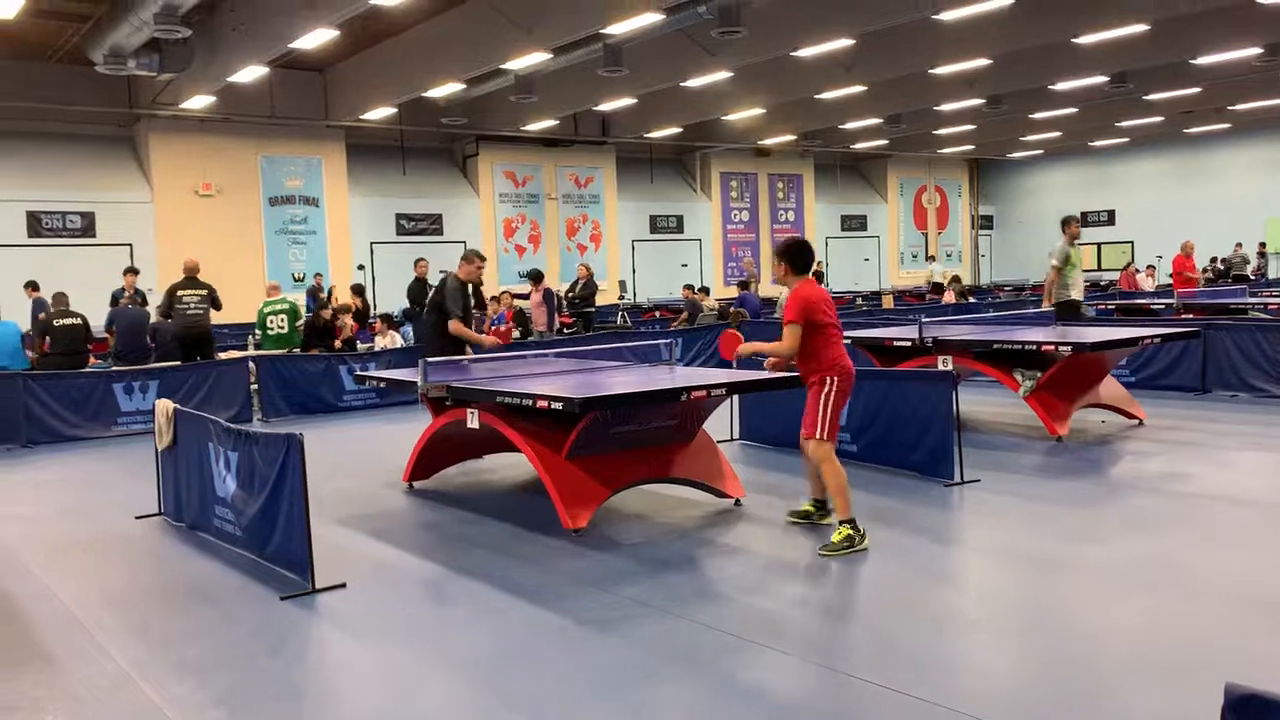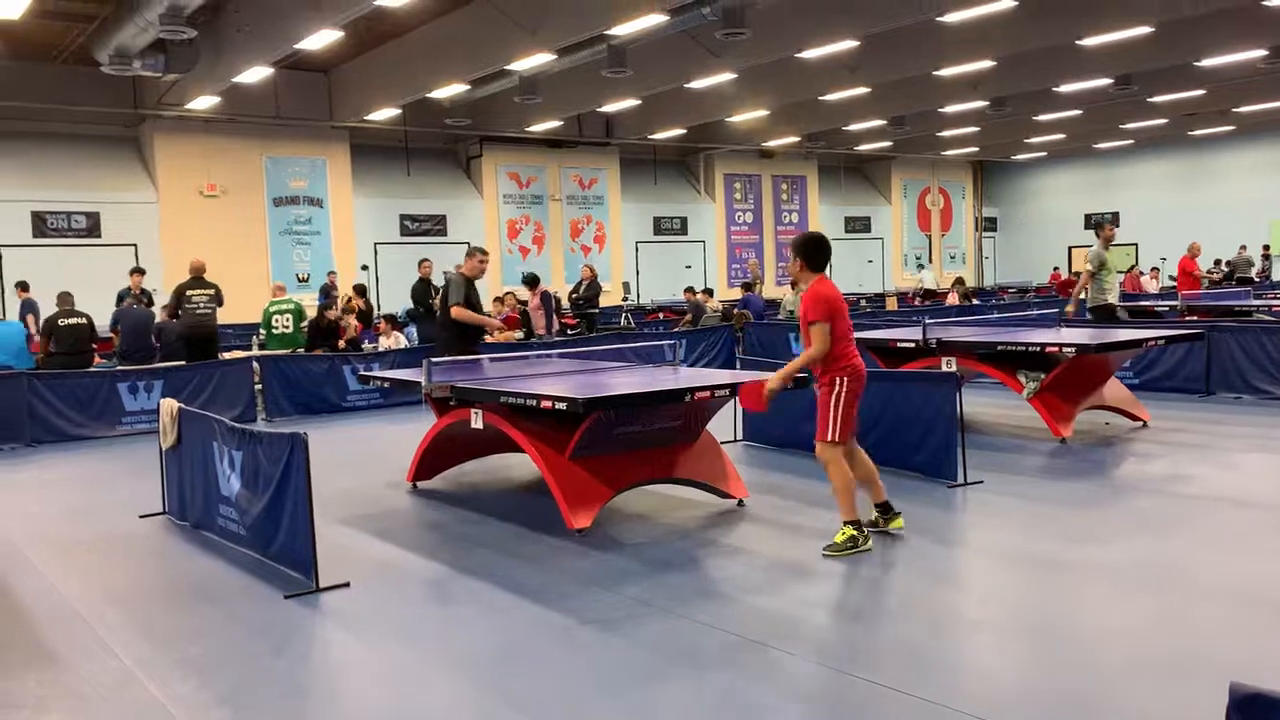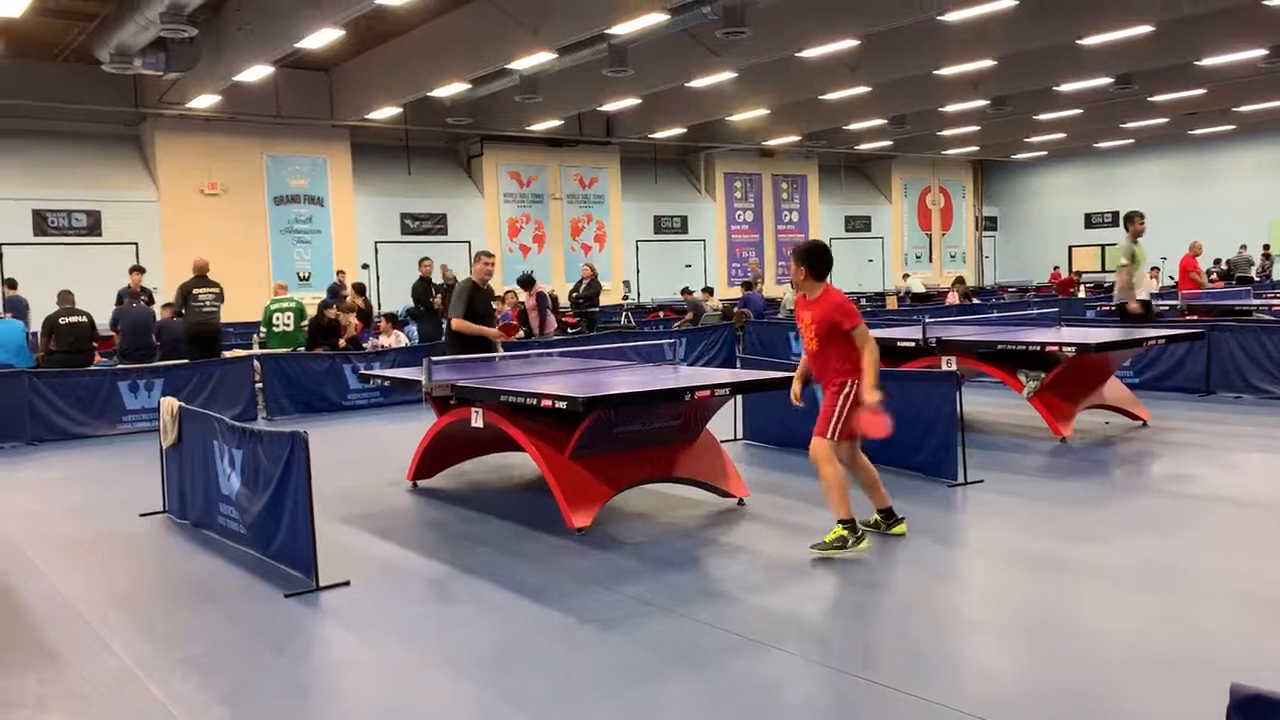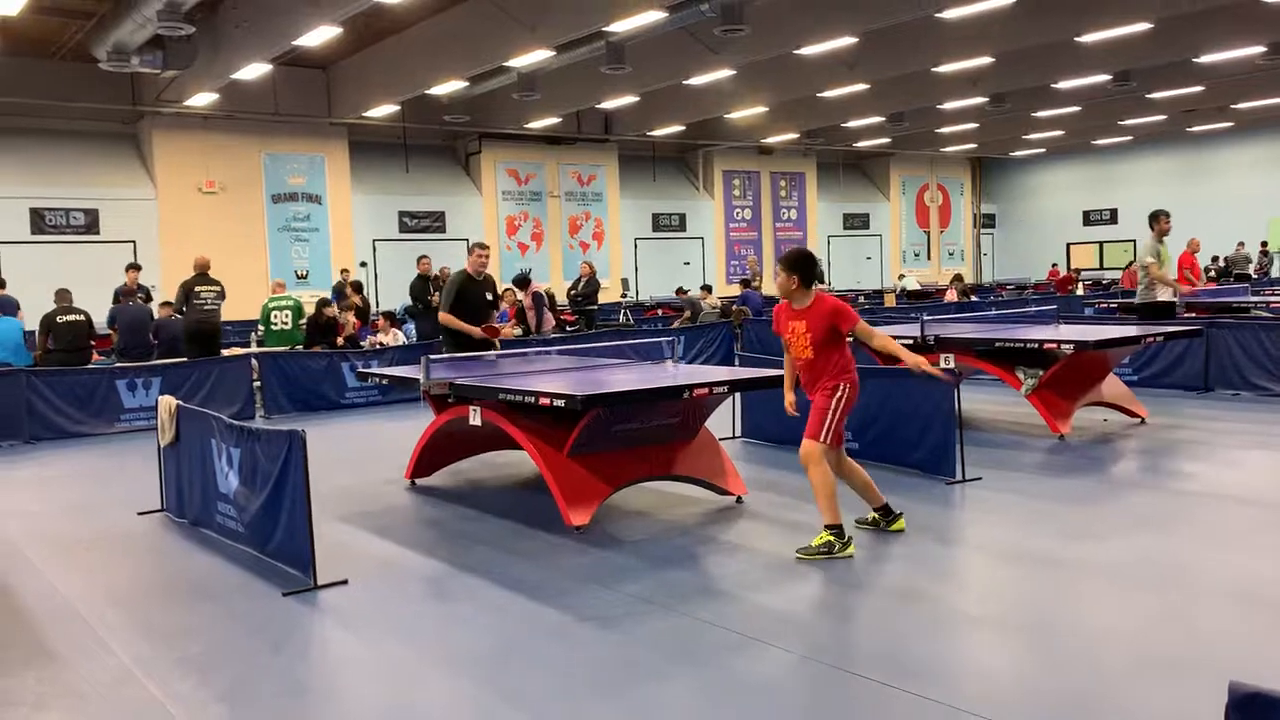
dt=0.2s
person 1, frame 1
left shoulder: (798, 297)
right shoulder: (814, 292)
left elbow: (790, 348)
left wrist: (752, 348)
right wrist: (780, 358)
left hip: (828, 378)
right hip: (827, 376)
left knee: (819, 451)
right knee: (810, 444)
left ankle: (851, 530)
right ankle: (819, 505)
person 1, frame 2
left shoulder: (818, 295)
right shoulder: (821, 290)
left elbow: (820, 350)
left wrist: (781, 375)
right wrist: (794, 366)
left hip: (839, 379)
right hip: (839, 377)
left knee: (827, 453)
right knee: (847, 448)
left ankle: (856, 530)
right ankle: (885, 512)
person 1, frame 3
left shoulder: (837, 303)
right shoulder: (802, 302)
left elbow: (868, 344)
left wrist: (869, 387)
right wrist: (798, 379)
left hip: (847, 384)
right hip: (831, 384)
left knee: (821, 451)
right knee: (848, 454)
left ankle: (848, 531)
right ankle: (889, 517)
person 1, frame 4
left shoulder: (831, 307)
right shoulder: (780, 313)
left elbow: (873, 336)
left wrist: (908, 356)
right wrist: (789, 391)
left hip: (838, 388)
right hip: (818, 389)
left knee: (811, 454)
right knee: (836, 459)
left ankle: (836, 536)
right ankle: (885, 513)
